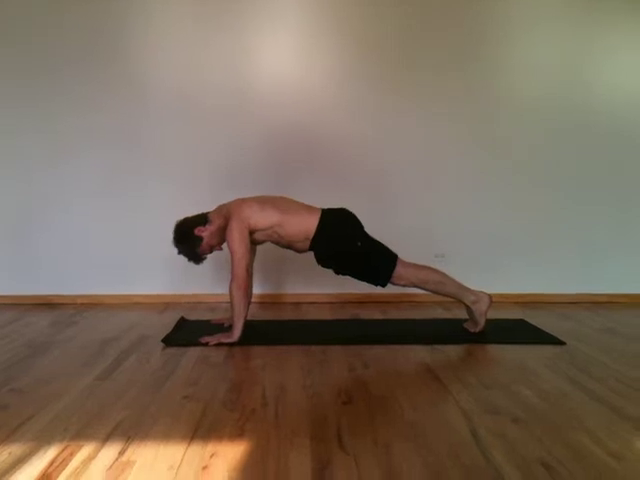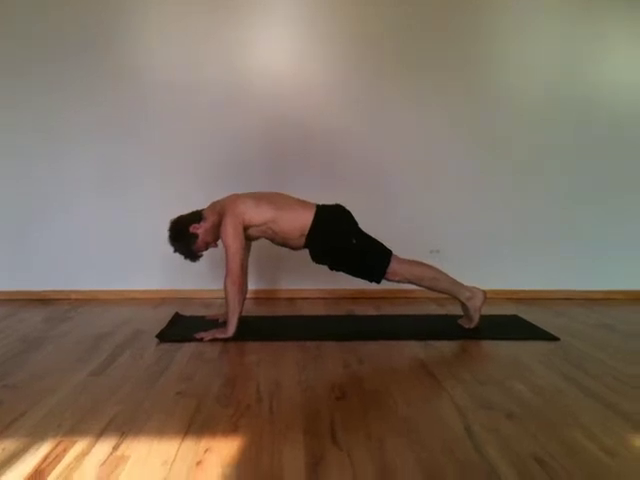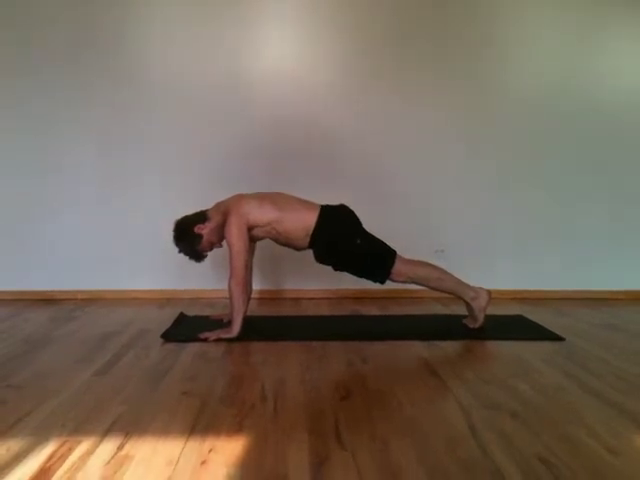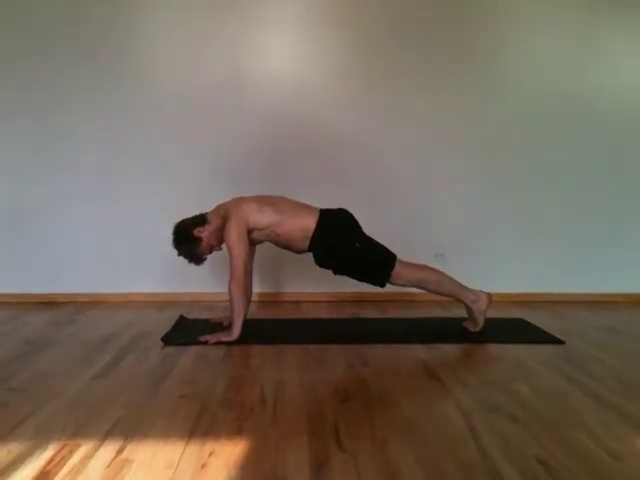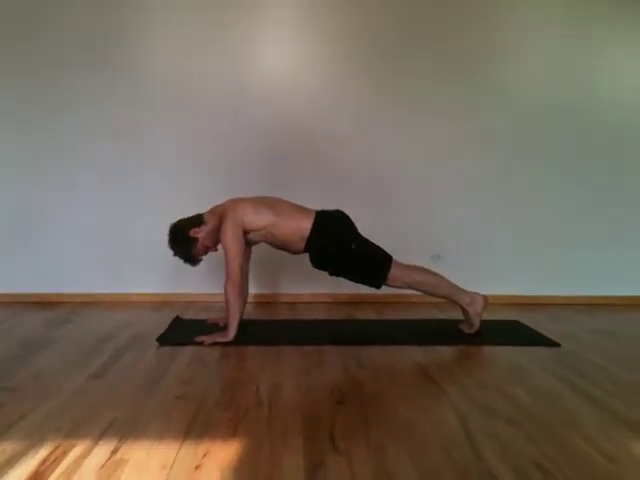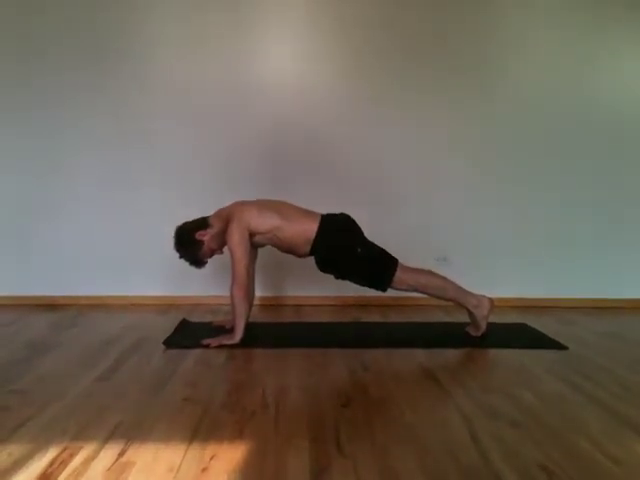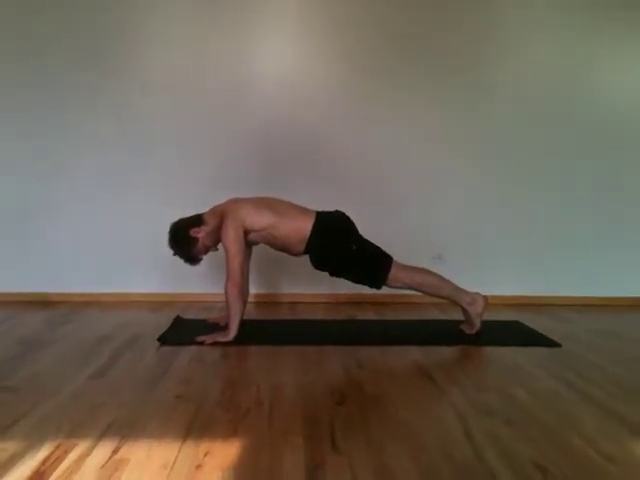
dt=0.7s
person 1, frame 1
left shoulder: (233, 224)
right shoulder: (238, 217)
left elbow: (239, 281)
right elbow: (246, 276)
left wrist: (235, 331)
right wrist: (238, 317)
left hip: (333, 234)
right hip: (331, 229)
left knee: (399, 274)
right knee: (399, 272)
left ankle: (473, 298)
right ankle: (471, 299)
person 1, frame 2
left shoulder: (228, 220)
right shoulder: (233, 212)
left elbow: (234, 276)
right elbow: (241, 271)
left wrist: (229, 327)
right wrist: (233, 313)
left hip: (328, 230)
right hip: (325, 225)
left knee: (394, 270)
right knee: (393, 269)
left ankle: (468, 294)
right ankle: (466, 295)
person 1, frame 3
left shoulder: (232, 220)
right shoulder: (237, 213)
left elbow: (238, 277)
right elbow: (246, 271)
left wrist: (234, 327)
right wrist: (237, 312)
left hip: (332, 231)
right hip: (329, 225)
left knee: (398, 270)
right knee: (399, 269)
left ankle: (472, 294)
right ankle: (471, 295)
person 1, frame 4
left shoulder: (232, 223)
right shoulder: (237, 215)
left elbow: (238, 279)
right elbow: (246, 273)
left wrist: (234, 330)
right wrist: (237, 315)
left hip: (332, 234)
right hip: (329, 229)
left knee: (398, 273)
right knee: (398, 272)
left ankle: (472, 297)
right ankle: (471, 298)
person 1, frame 5
left shoulder: (228, 224)
right shoulder: (234, 217)
left elbow: (234, 280)
right elbow: (242, 274)
left wrist: (230, 330)
right wrist: (233, 315)
left hip: (328, 236)
right hip: (325, 231)
left knee: (395, 275)
right knee: (395, 273)
left ankle: (467, 299)
right ankle: (466, 300)
person 1, frame 6
left shoulder: (234, 227)
right shoulder: (240, 218)
left elbow: (240, 283)
right elbow: (248, 276)
left wrist: (236, 333)
right wrist: (239, 318)
left hip: (334, 239)
right hip: (331, 235)
left knee: (401, 278)
right knee: (400, 276)
left ankle: (474, 302)
right ankle: (472, 303)
person 1, frame 7
left shoulder: (229, 224)
right shoulder: (233, 215)
left elbow: (234, 280)
right elbow: (243, 274)
left wrist: (230, 331)
right wrist: (232, 315)
left hip: (328, 238)
right hip: (326, 231)
left knee: (395, 276)
right knee: (395, 274)
left ankle: (468, 299)
right ankle: (467, 300)
